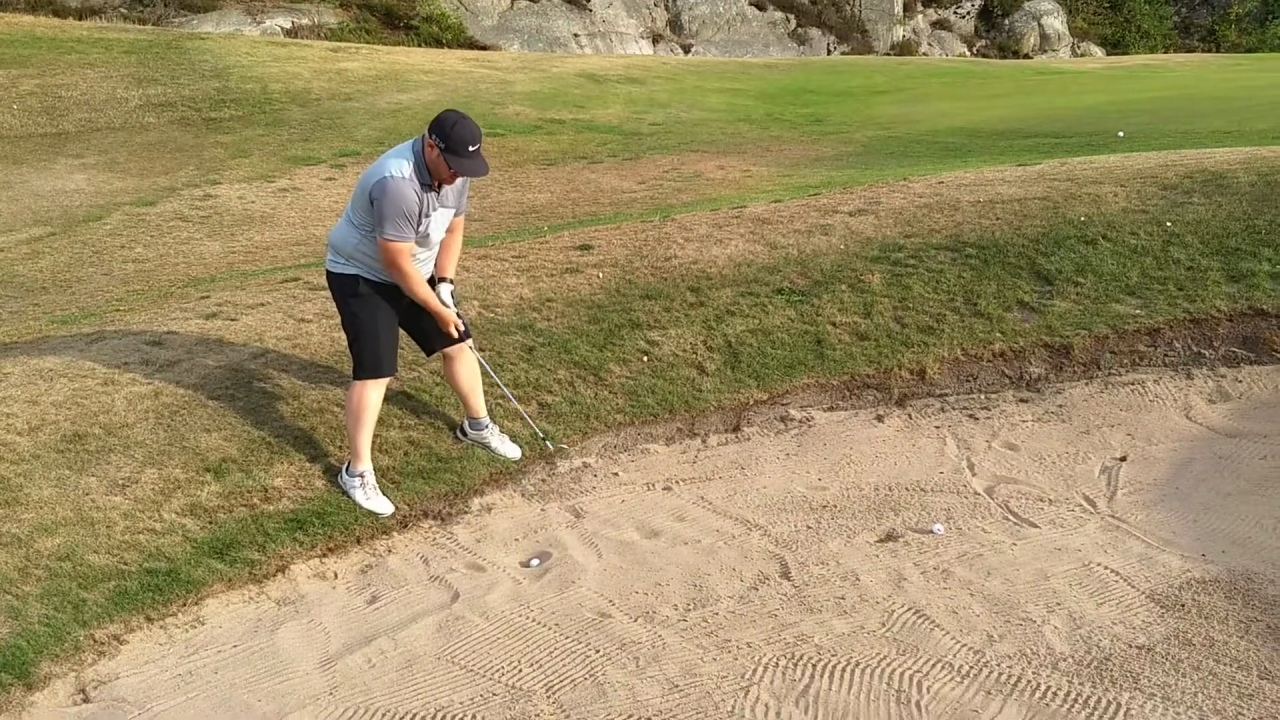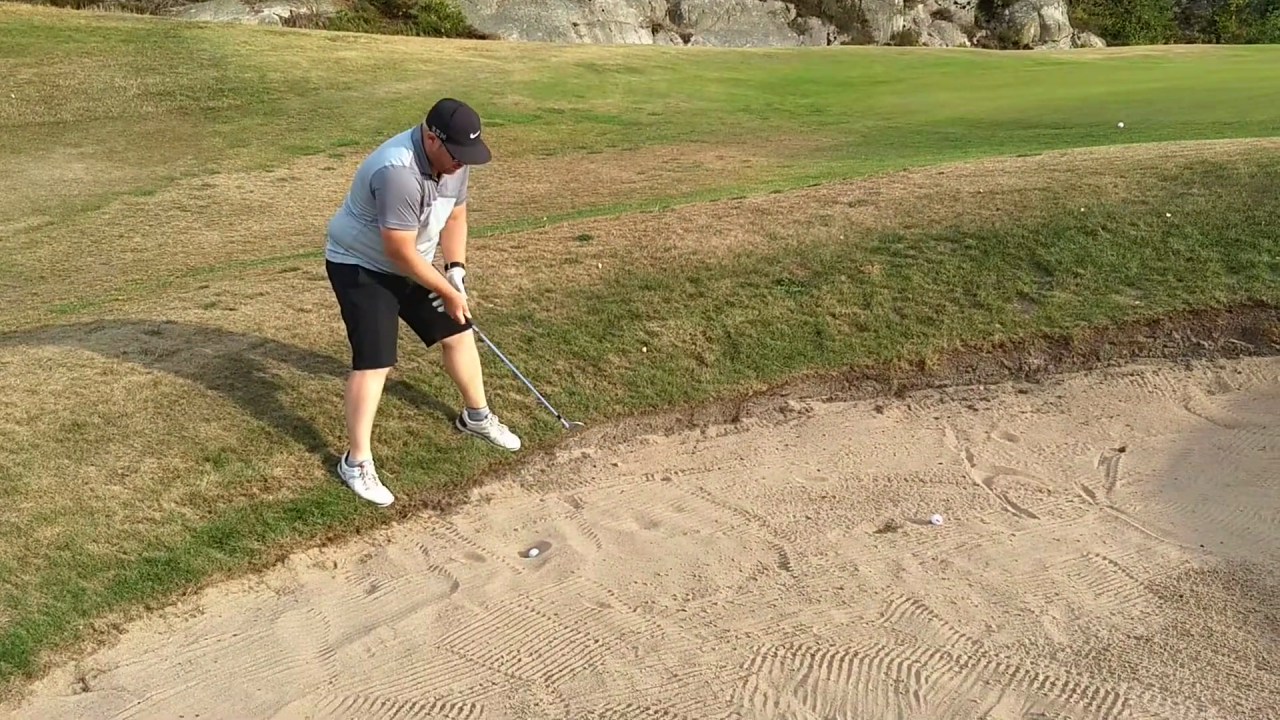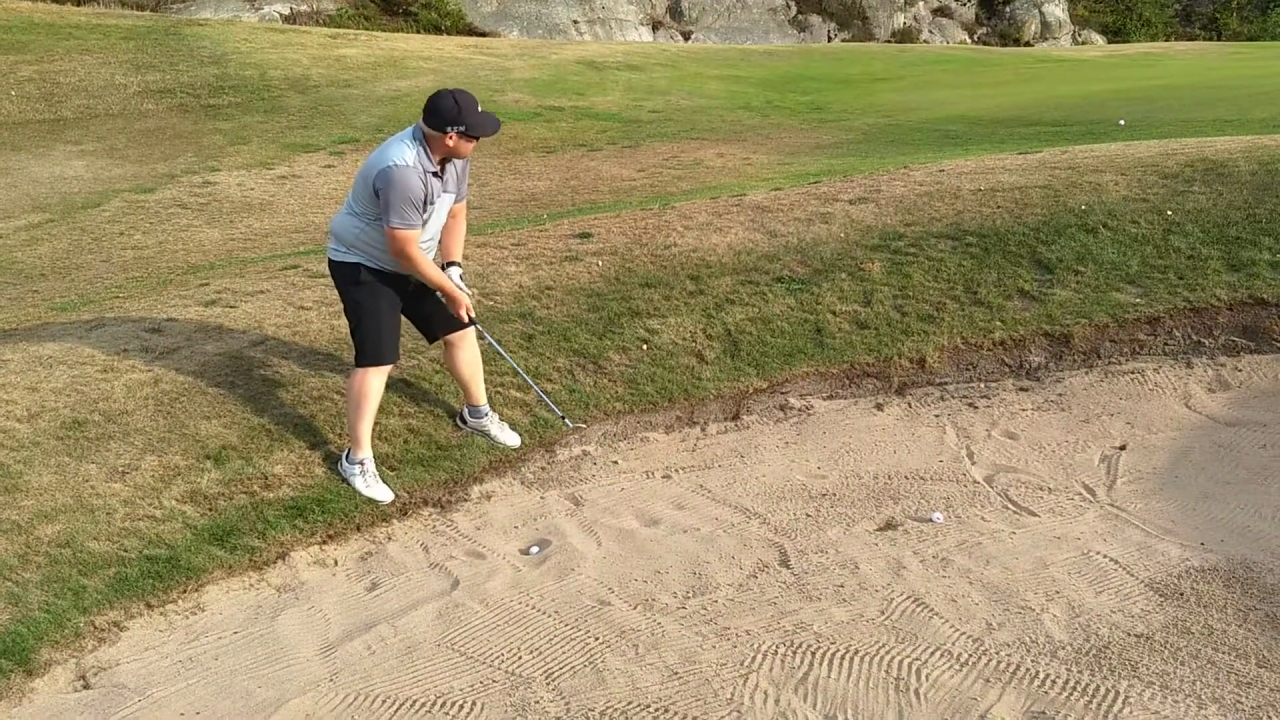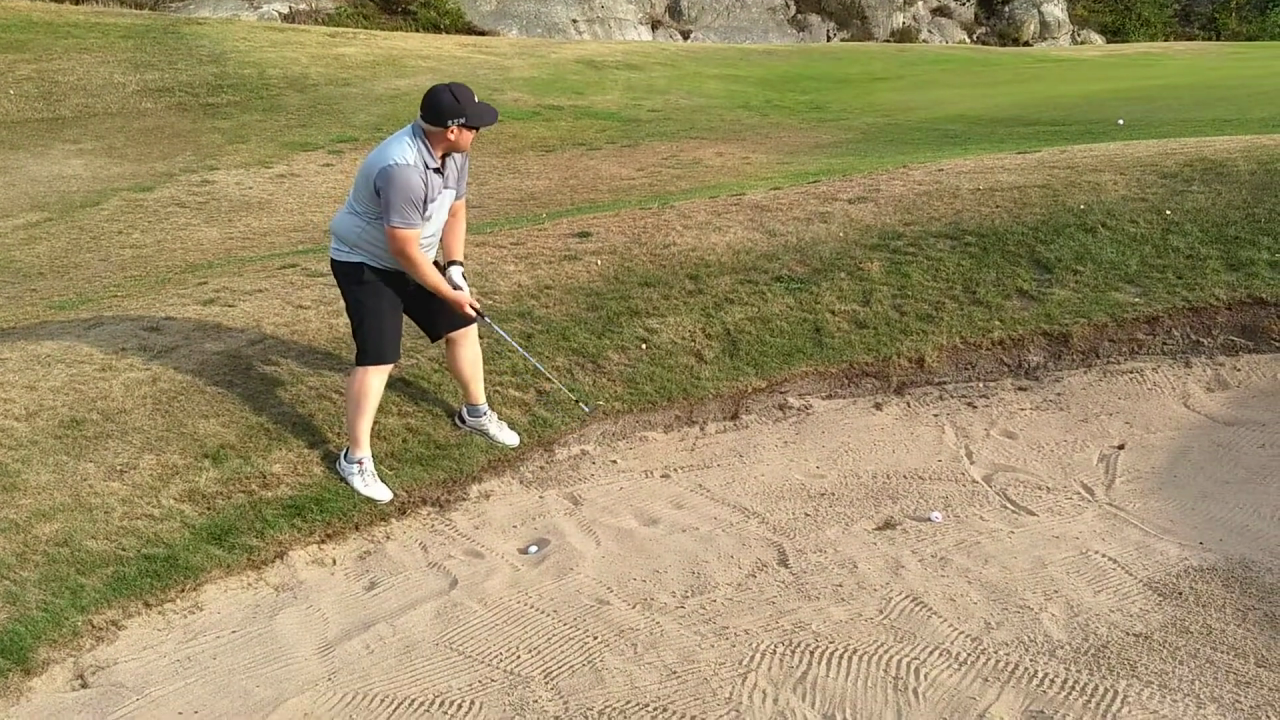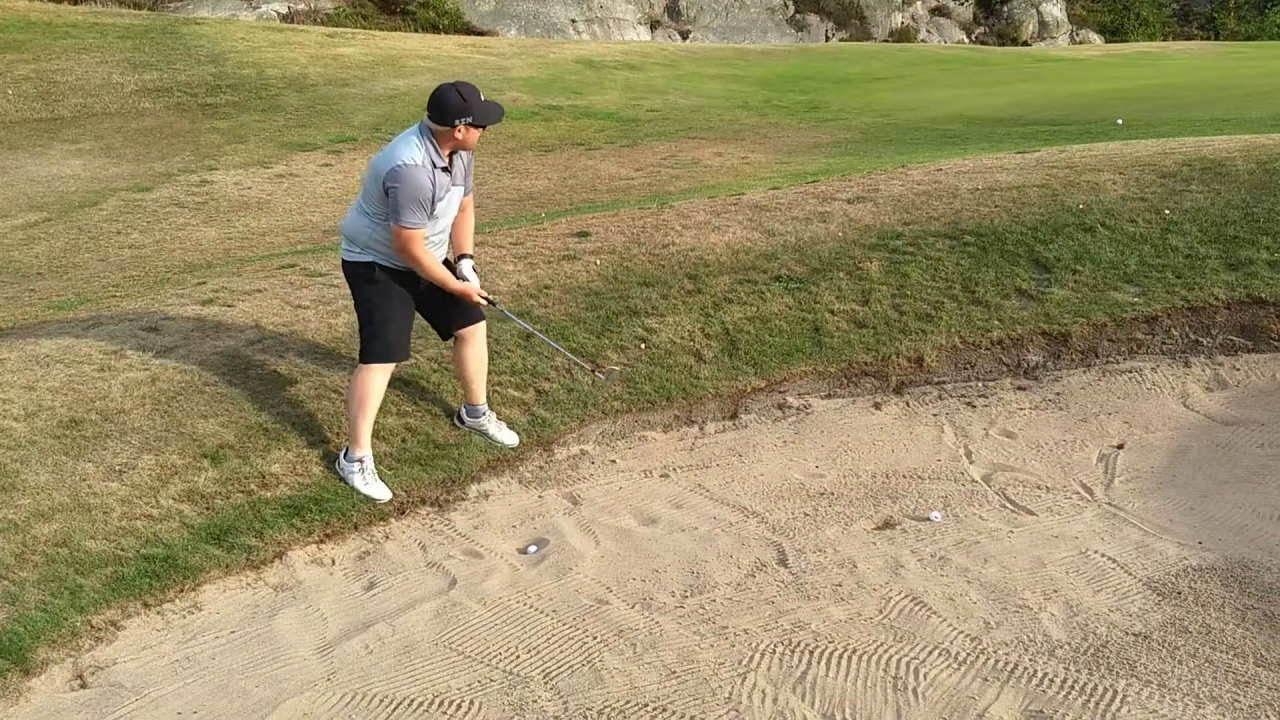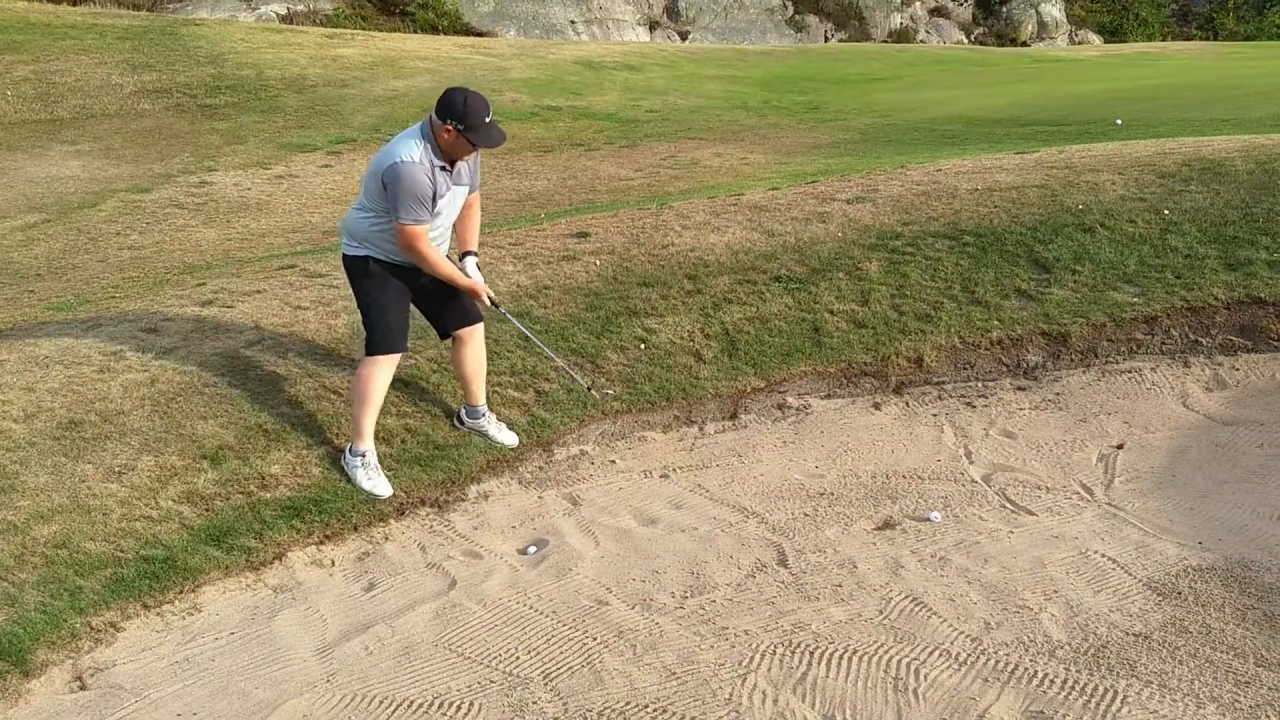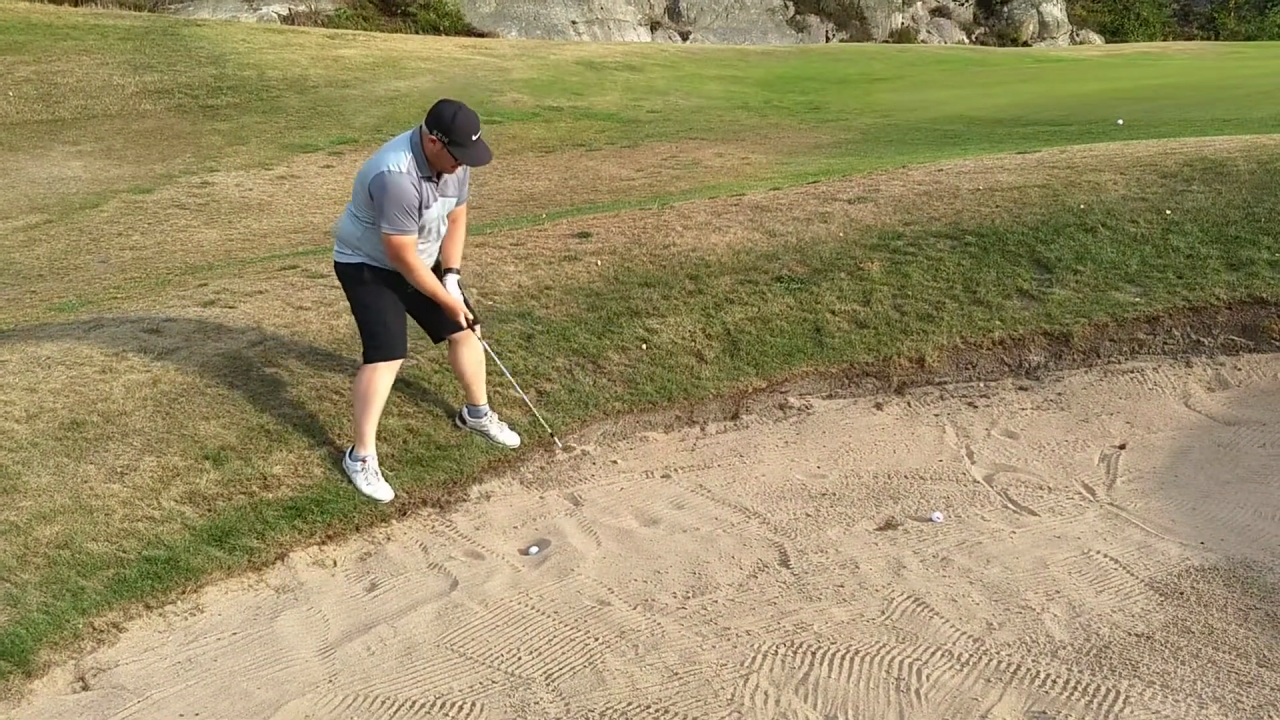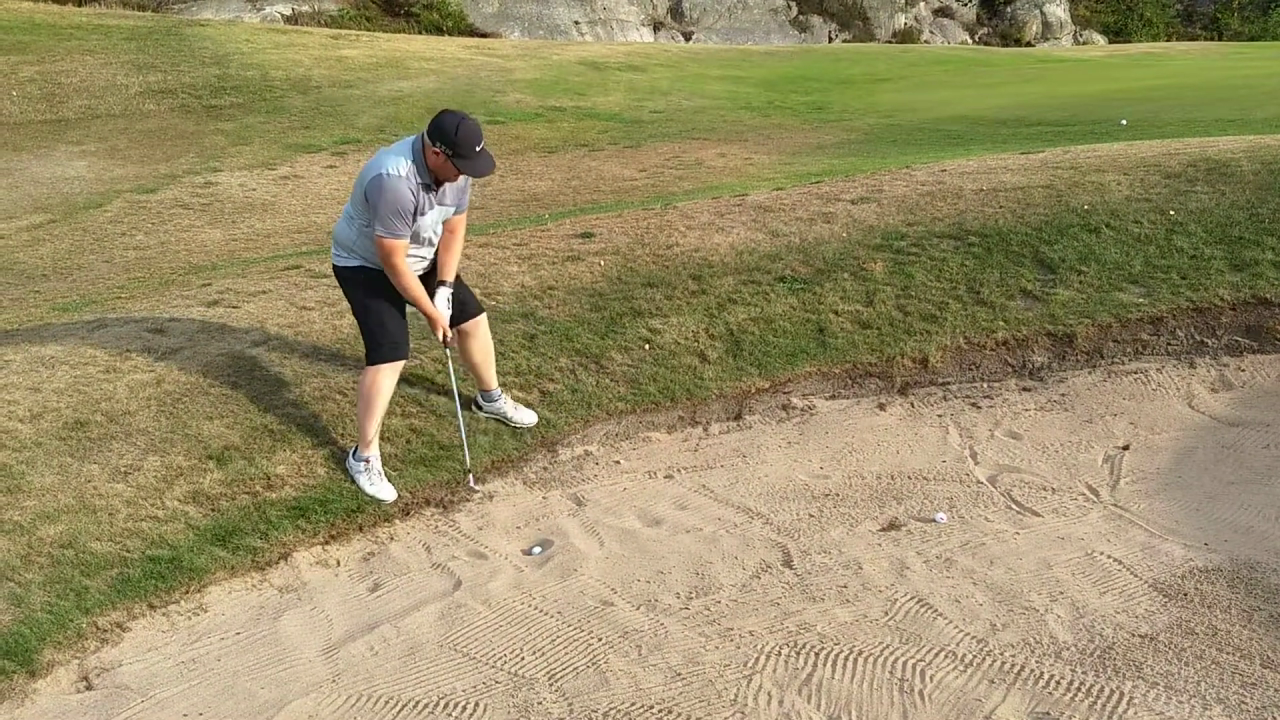
dt=0.2s
person 1, frame 1
left shoulder: (453, 171)
right shoulder: (397, 182)
left elbow: (453, 229)
right elbow: (396, 263)
left wrist: (445, 285)
right wrist: (437, 310)
left hip: (415, 273)
right hip: (362, 277)
left knee: (458, 343)
right knee: (375, 372)
left ankle: (477, 425)
right ankle: (357, 472)
person 1, frame 2
left shoulder: (452, 160)
right shoulder: (398, 171)
left elbow: (455, 216)
right elbow: (400, 251)
left wrist: (456, 270)
right wrist: (447, 292)
left hip: (413, 263)
right hip: (362, 267)
left knee: (458, 333)
right knee: (374, 362)
left ankle: (477, 415)
right ankle: (357, 462)
person 1, frame 3
left shoulder: (452, 156)
right shoulder: (402, 170)
left elbow: (455, 213)
right elbow: (405, 251)
left wrist: (453, 269)
right wrist: (450, 291)
left hip: (412, 262)
right hip: (364, 266)
left knee: (460, 330)
right knee: (376, 360)
left ankle: (477, 413)
right ankle: (357, 460)
person 1, frame 4
left shoulder: (452, 153)
right shoulder: (402, 169)
left elbow: (455, 211)
right elbow: (404, 251)
left wrist: (455, 269)
right wrist: (449, 294)
left hip: (416, 260)
right hip: (366, 264)
left knee: (463, 328)
right knee: (377, 359)
left ankle: (476, 412)
right ankle: (356, 459)
person 1, frame 5
left shoulder: (459, 152)
right shoulder: (411, 170)
left elbow: (464, 206)
right elbow: (409, 248)
left wrist: (465, 262)
right wrist: (456, 287)
left hip: (425, 259)
right hip: (377, 264)
left knee: (472, 325)
right knee: (381, 357)
left ankle: (475, 413)
right ankle: (356, 458)
person 1, frame 6
left shoulder: (463, 151)
right shoulder: (409, 166)
left elbow: (470, 204)
right elbow: (414, 244)
left wrist: (470, 259)
right wrist: (464, 282)
left hip: (426, 257)
right hip: (376, 259)
left knee: (470, 326)
right knee: (386, 349)
left ankle: (475, 413)
right ankle: (360, 452)
person 1, frame 7
left shoulder: (453, 161)
right shoulder: (396, 176)
left elbow: (455, 219)
right elbow: (402, 256)
left wrist: (452, 277)
right wrist: (446, 301)
left hip: (422, 262)
right hip: (368, 265)
left knee: (465, 330)
right knee: (386, 355)
left ankle: (477, 412)
right ankle: (361, 457)
person 1, frame 8
left shoulder: (455, 167)
right shoulder: (394, 180)
left elbow: (453, 229)
right elbow: (391, 260)
left wrist: (444, 288)
right wrist: (430, 312)
left hip: (422, 261)
right hip: (367, 265)
left knee: (473, 319)
right knee: (388, 357)
left ankle: (492, 398)
right ankle: (363, 457)
